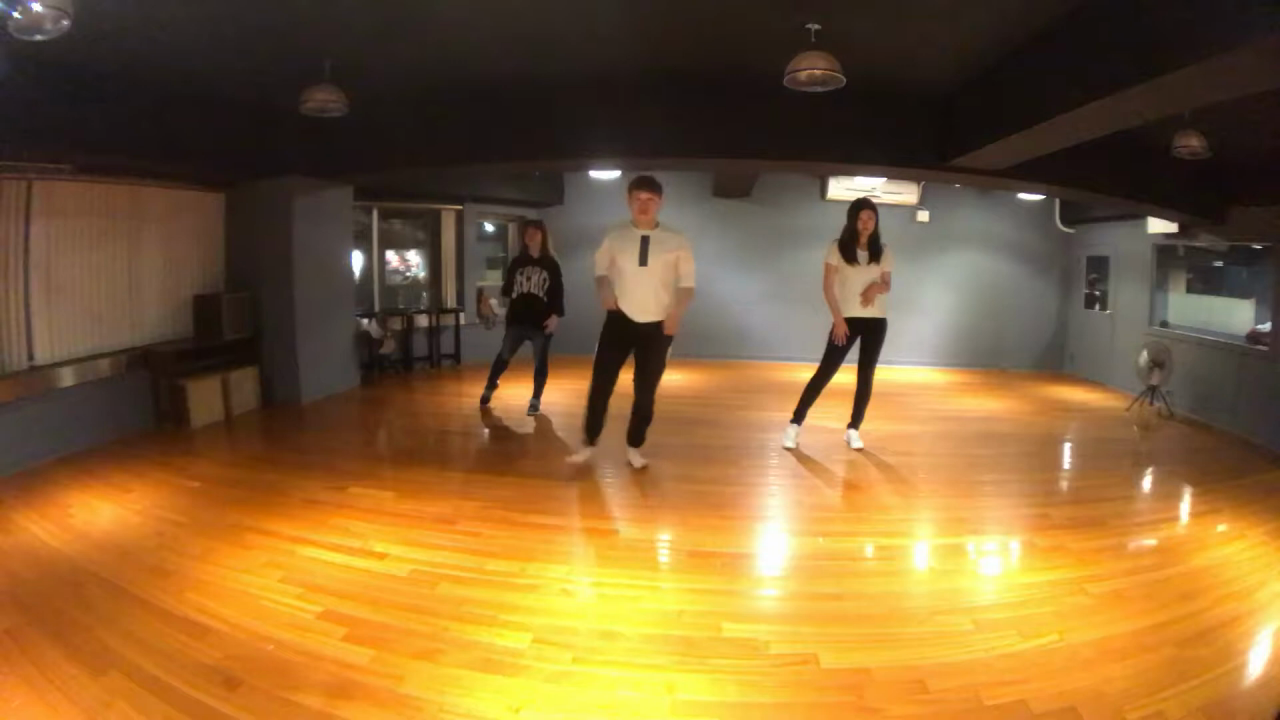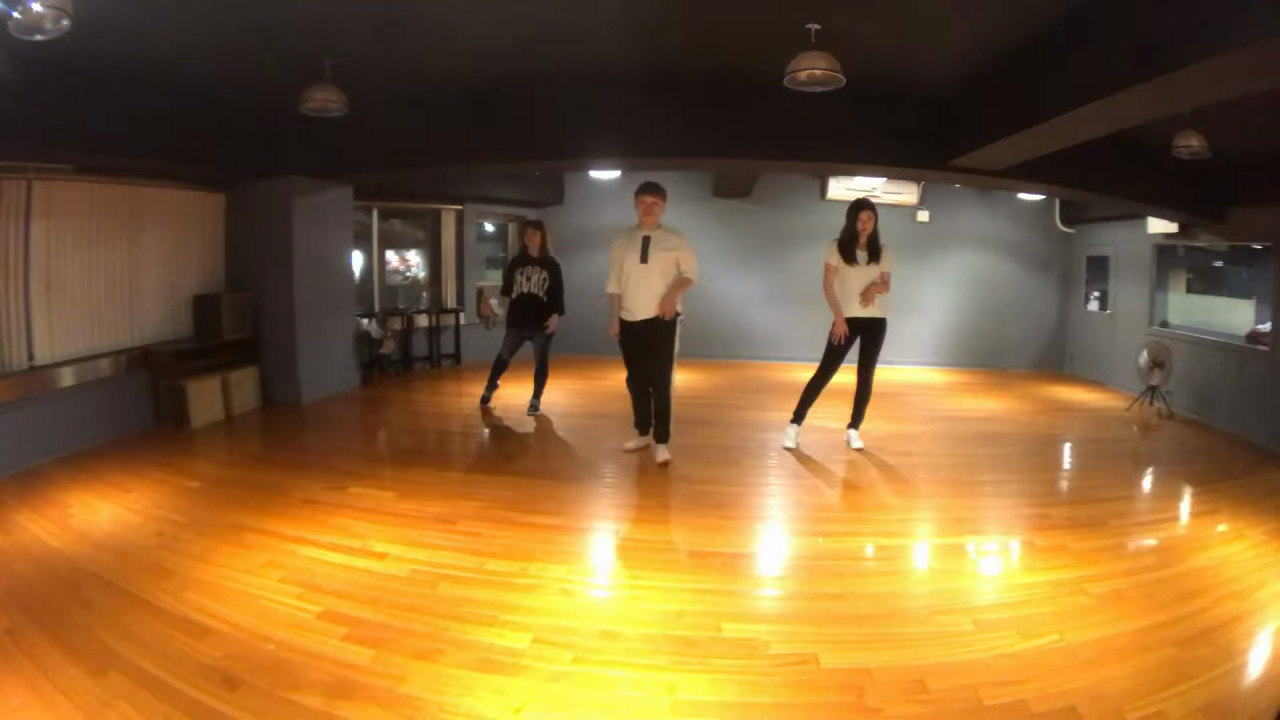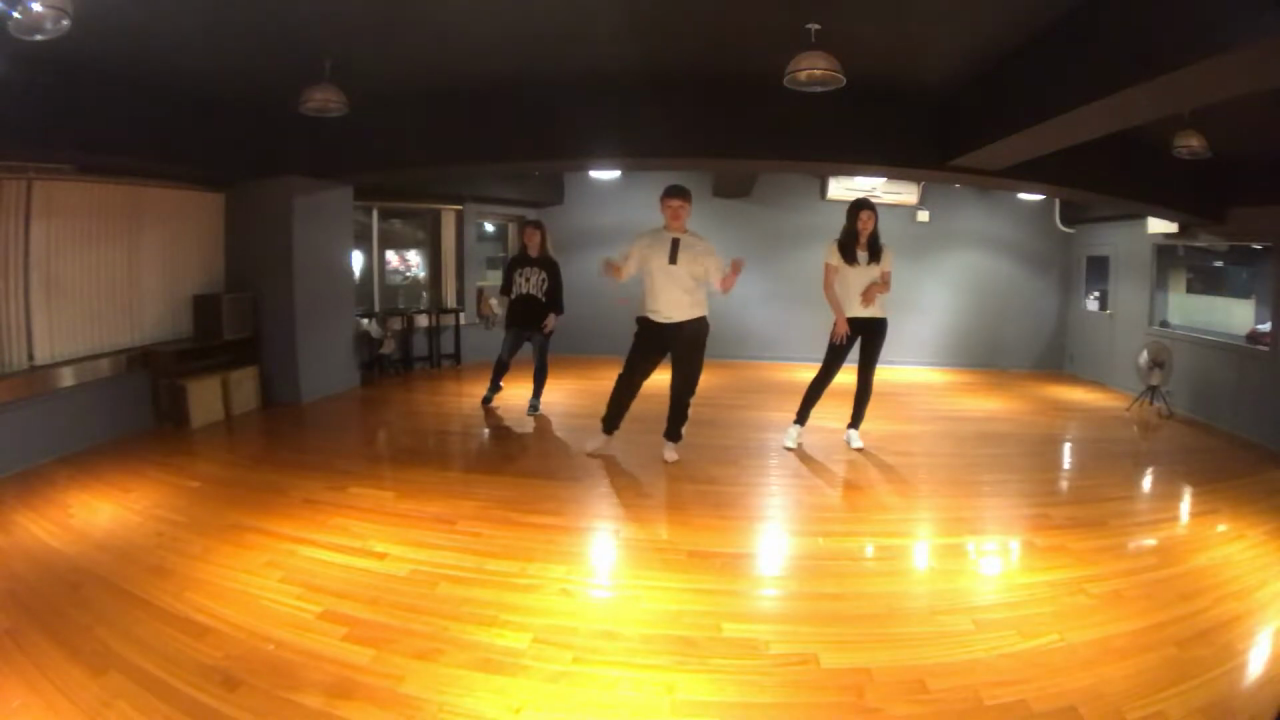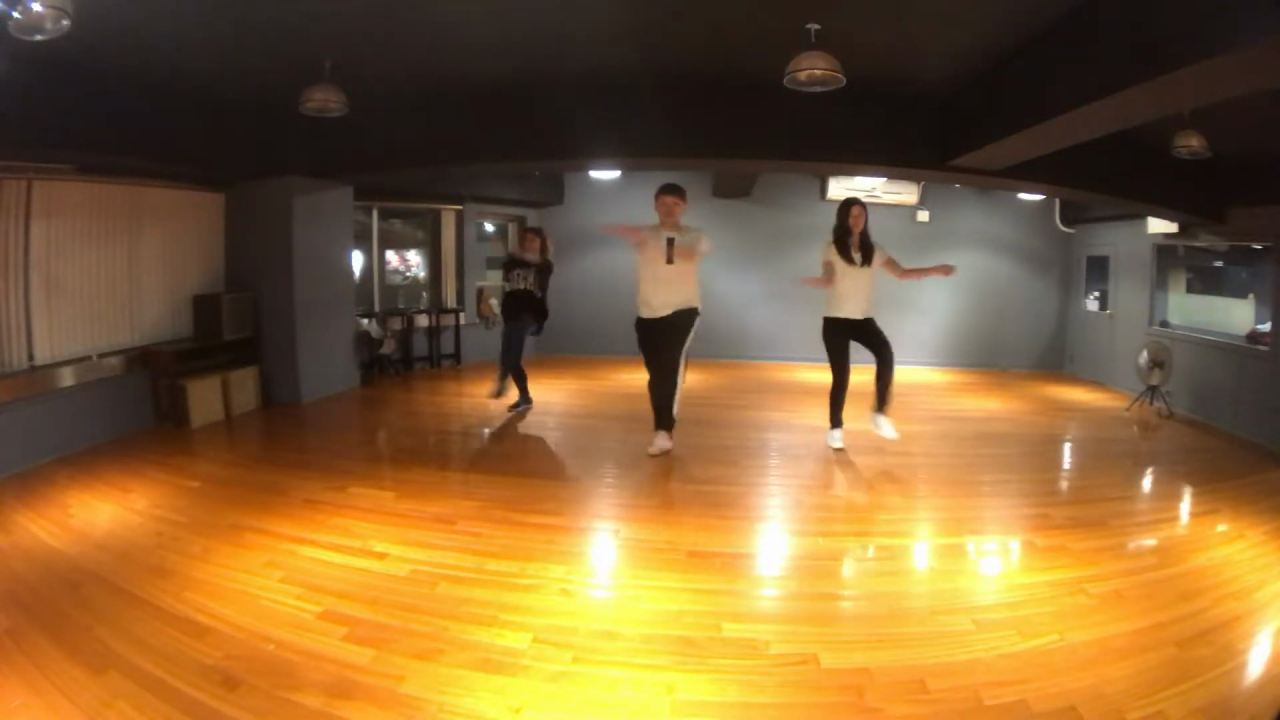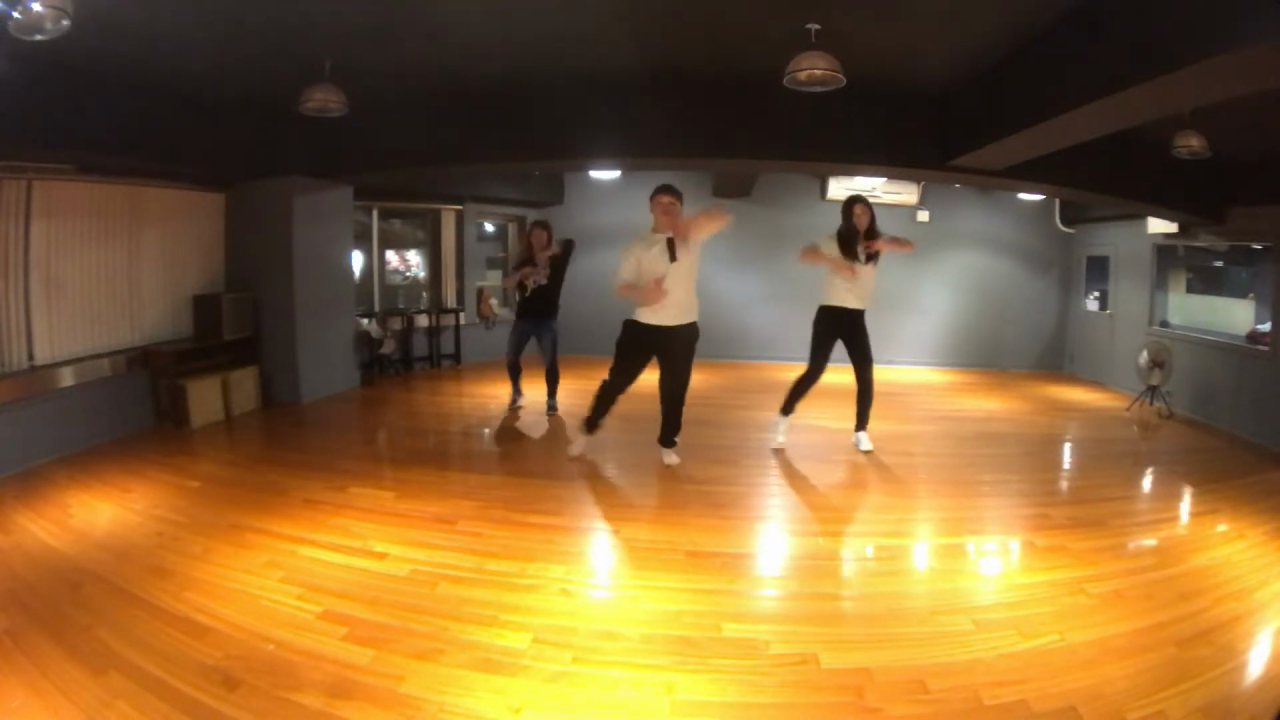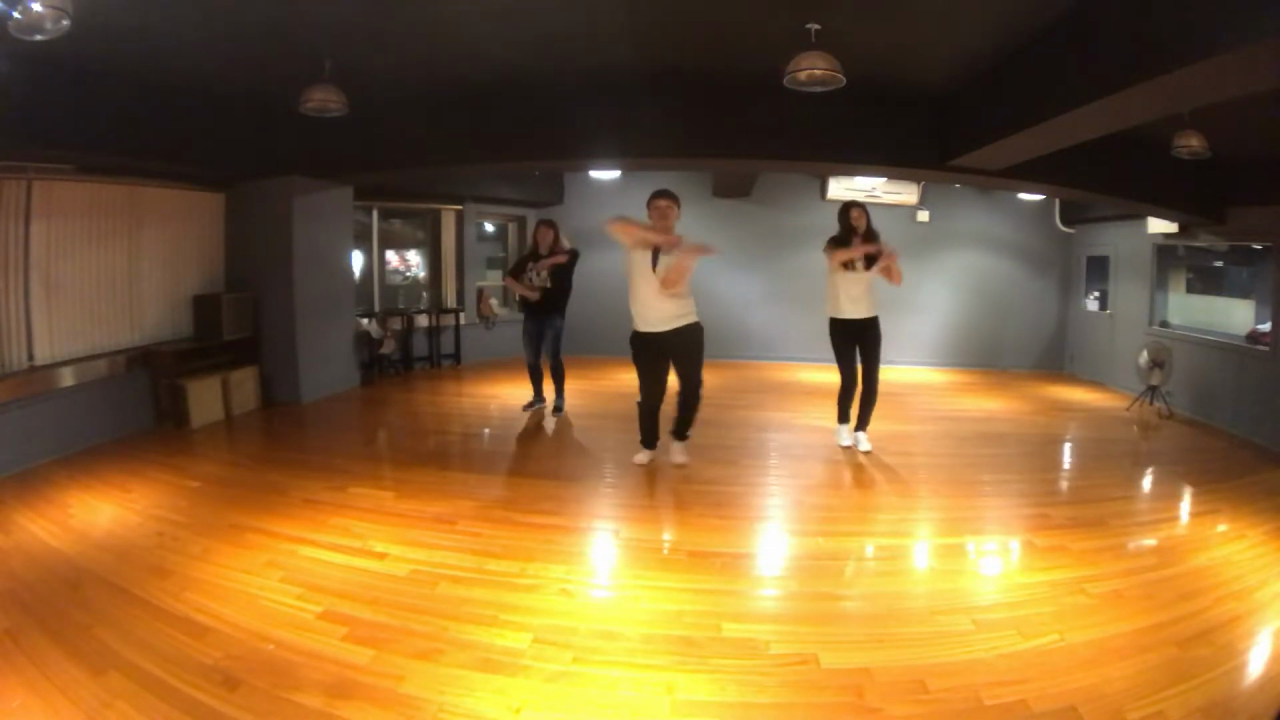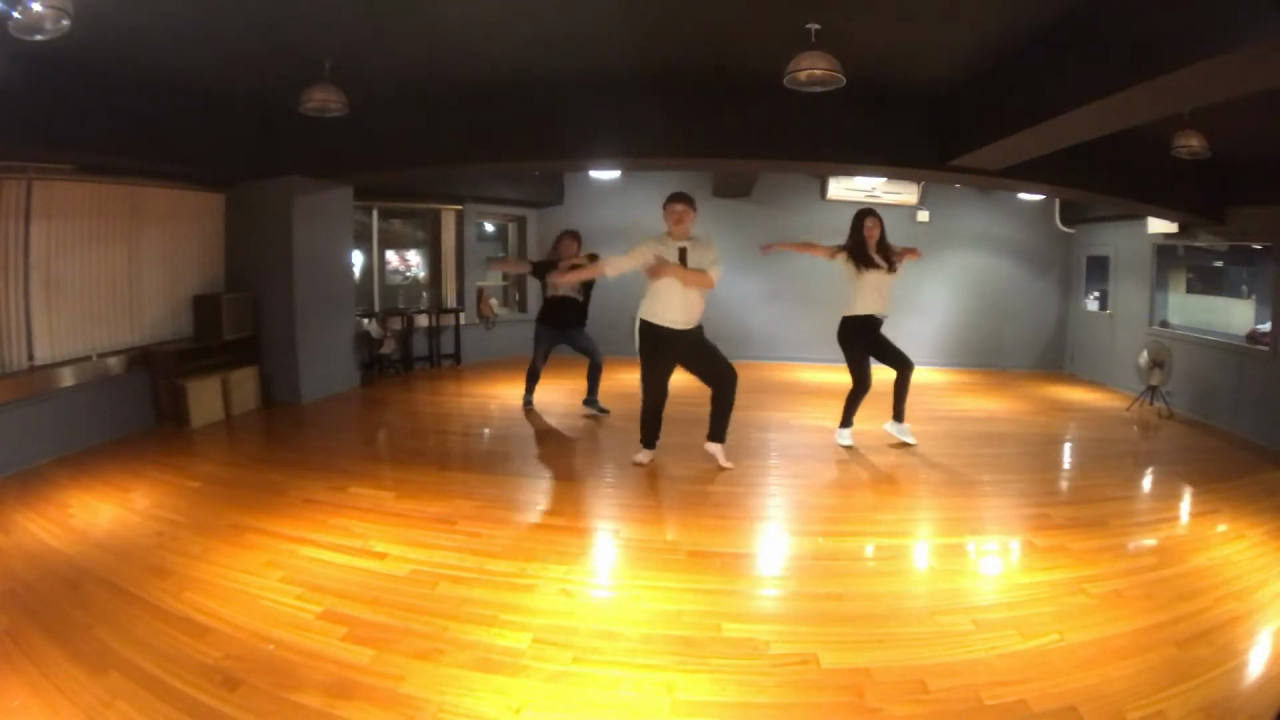
dt=0.7s
person 1, frame 1
left shoulder: (675, 241)
right shoulder: (615, 237)
left elbow: (688, 281)
right elbow: (601, 269)
left wrist: (676, 312)
right wrist: (606, 290)
left hip: (657, 324)
right hip: (620, 319)
left knee: (646, 389)
right knee: (602, 381)
left ankle: (634, 446)
right ankle: (589, 444)
person 1, frame 2
left shoulder: (675, 240)
right shoulder: (622, 242)
left elbow: (689, 274)
right elbow: (614, 283)
left wrist: (673, 293)
right wrist: (614, 316)
left hip: (662, 319)
right hip: (629, 321)
left knee: (660, 381)
right knee: (636, 381)
left ankle: (661, 442)
right ankle: (643, 433)
person 1, frame 3
left shoulder: (701, 246)
right shoulder: (646, 242)
left elbow: (722, 286)
right elbow: (623, 273)
left wrist: (734, 272)
right wrist: (611, 267)
left hip: (691, 325)
right hip: (654, 323)
left knee: (683, 388)
right knee: (630, 377)
left ankle: (670, 440)
right ankle: (606, 432)
person 1, frame 4
left shoulder: (694, 237)
right shoulder: (645, 235)
left elbow: (694, 252)
right elbow: (631, 235)
right wrist: (635, 233)
left hip: (682, 314)
right hip: (648, 318)
left knee: (671, 361)
right knee: (658, 377)
left ankle: (665, 428)
right ankle: (663, 434)
person 1, frame 5
left shoulder: (691, 236)
right shoulder: (639, 247)
left elbow: (722, 217)
right elbow: (622, 286)
left wrist: (688, 224)
right wrist: (643, 291)
left hip: (681, 329)
right hip: (643, 326)
left knee: (674, 391)
right knee: (616, 381)
left ankle: (667, 444)
right ankle: (588, 429)
person 1, frame 6
left shoulder: (682, 251)
right shoulder: (639, 239)
left elbow: (668, 285)
right elbow: (614, 226)
left wrist: (688, 256)
right wrist: (660, 237)
left hip: (684, 330)
right hip: (646, 334)
left knee: (691, 389)
right knee: (650, 395)
left ankle: (679, 439)
right ankle: (648, 446)
person 1, frame 7
left shoulder: (706, 249)
right shoulder: (652, 248)
left elbow: (708, 280)
right elbow: (610, 266)
left wrist: (671, 270)
right wrist: (570, 276)
left hip: (690, 333)
right hip: (655, 331)
left knee: (726, 379)
right knee: (654, 392)
left ankle: (715, 441)
right ankle: (648, 445)
person 2, frame 1
left shoulder: (883, 252)
right shoulder: (838, 248)
left elbow: (888, 285)
right elbow: (828, 286)
left wrist: (877, 287)
right wrist: (838, 318)
left hip: (876, 321)
right hip: (847, 319)
left knee: (866, 375)
right knee: (825, 371)
left ankle: (853, 429)
right ankle: (795, 425)
person 2, frame 2
left shoulder: (882, 252)
right shoulder: (837, 248)
left elbow: (887, 285)
right elbow: (828, 286)
left wrist: (876, 287)
right wrist: (838, 317)
left hip: (875, 321)
right hip: (846, 319)
left knee: (865, 376)
right knee: (825, 372)
left ankle: (853, 429)
right ankle: (795, 425)
person 2, frame 3
left shoulder: (882, 252)
right shoulder: (837, 248)
left elbow: (888, 285)
right elbow: (828, 286)
left wrist: (877, 287)
right wrist: (840, 317)
left hip: (876, 321)
right hip: (847, 320)
left knee: (866, 377)
right knee: (827, 372)
left ankle: (853, 429)
right ankle: (798, 425)
person 2, frame 4
left shoulder: (873, 250)
right shoulder: (833, 249)
left elbow: (903, 273)
right elbow: (829, 279)
left wrist: (936, 270)
right wrist: (819, 280)
left hip: (863, 320)
right hip: (835, 322)
left knee: (885, 357)
right knee: (840, 379)
left ankle: (880, 415)
right ankle: (835, 428)
person 2, frame 5
left shoulder: (876, 241)
right shoulder: (836, 242)
left elbow: (909, 245)
right elbow: (806, 255)
left wrist: (886, 243)
right wrist: (836, 264)
left hip: (856, 317)
right hip: (829, 314)
left knee: (866, 378)
right knee: (814, 372)
left ankle: (861, 432)
right ankle: (784, 418)
person 2, frame 6
left shoulder: (876, 252)
right shoulder: (836, 245)
left elbow: (896, 280)
right elbow: (835, 256)
left wrist: (891, 262)
right wrist: (871, 247)
left hip: (868, 322)
right hip: (840, 322)
left knee: (871, 381)
right knee: (849, 380)
left ankle: (860, 431)
right ankle: (843, 427)
person 2, frame 7
left shoulder: (889, 253)
right shoulder: (849, 253)
left elbow: (916, 254)
right elbow: (811, 248)
left wrist: (906, 254)
right wrist: (777, 245)
left hip: (871, 327)
right hip: (854, 325)
left knee: (905, 366)
right knee: (862, 383)
left ankle: (897, 423)
right ankle: (844, 428)
person 3, frame 1
left shoulder: (551, 265)
right shoulder: (517, 263)
left elbow: (558, 293)
right elbow: (507, 289)
left wrist: (555, 316)
left hip: (541, 321)
right hip: (517, 318)
left knee: (540, 360)
right knee: (504, 355)
left ankle: (535, 400)
right ankle: (490, 386)
person 3, frame 2
left shoulder: (551, 264)
right shoulder: (516, 262)
left elbow: (558, 293)
right elbow: (507, 289)
left wrist: (556, 315)
left hip: (542, 321)
right hip: (518, 319)
left knee: (541, 361)
right knee: (504, 355)
left ankle: (536, 400)
right ankle: (490, 386)
person 3, frame 3
left shoulder: (550, 265)
right shoulder: (515, 263)
left elbow: (557, 293)
right elbow: (506, 289)
left wrist: (554, 315)
left hip: (541, 321)
right hip: (517, 319)
left knee: (540, 361)
right knee: (505, 355)
left ankle: (535, 400)
right ankle: (493, 387)
person 3, frame 4
left shoulder: (544, 264)
right shoulder: (514, 262)
left elbow: (538, 261)
left wrist: (525, 256)
left hip: (530, 315)
right hip: (512, 315)
left knee: (511, 341)
right knee: (513, 357)
left ankle: (502, 381)
right ankle: (524, 397)
person 3, frame 5
left shoulder: (556, 257)
right shoulder: (524, 263)
left elbow: (568, 244)
right elbow: (508, 283)
left wrist: (545, 253)
right wrist: (521, 273)
left hip: (546, 318)
right hip: (524, 317)
left knee: (550, 360)
right knee: (512, 357)
left ankle: (551, 400)
right ankle: (516, 393)
person 3, frame 6
left shoulder: (558, 257)
right shoulder: (526, 259)
left elbow: (573, 254)
right elbow: (508, 279)
left wrist: (548, 261)
right wrist: (527, 292)
left hip: (552, 315)
right hip: (531, 315)
left knee: (553, 356)
right knee: (532, 359)
left ankle: (559, 399)
right ankle: (538, 397)
person 3, frame 7
left shoulder: (584, 267)
right shoulder: (548, 266)
left elbow: (596, 260)
right elbow: (525, 267)
left wrist: (573, 261)
right wrist: (501, 266)
left hip: (574, 328)
right hip: (548, 326)
left knee: (597, 358)
right knee: (537, 364)
left ankle: (591, 400)
right ankle: (528, 396)
